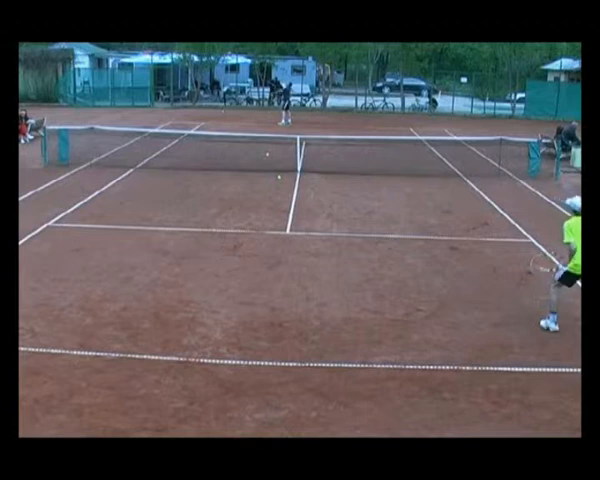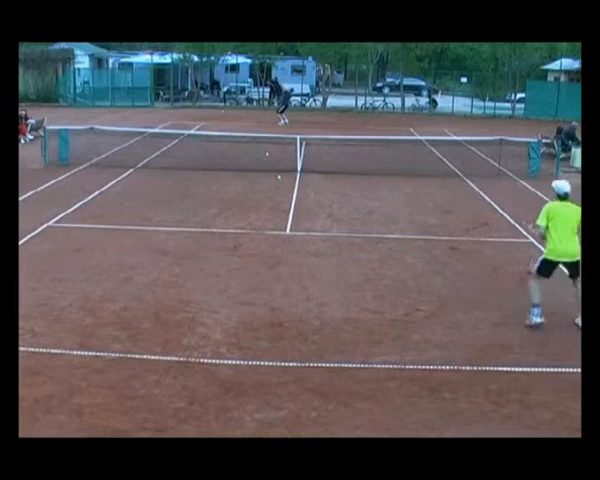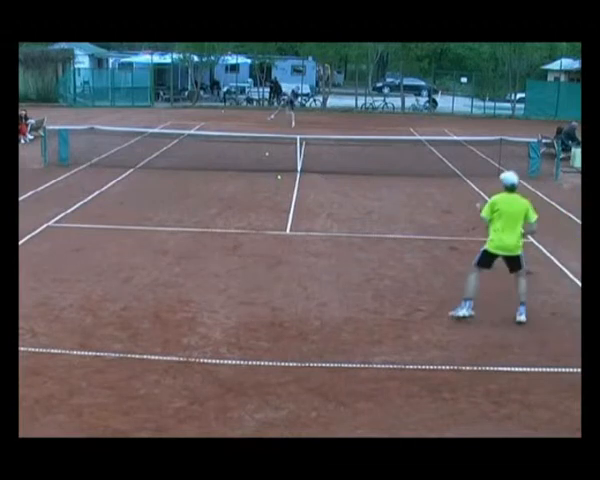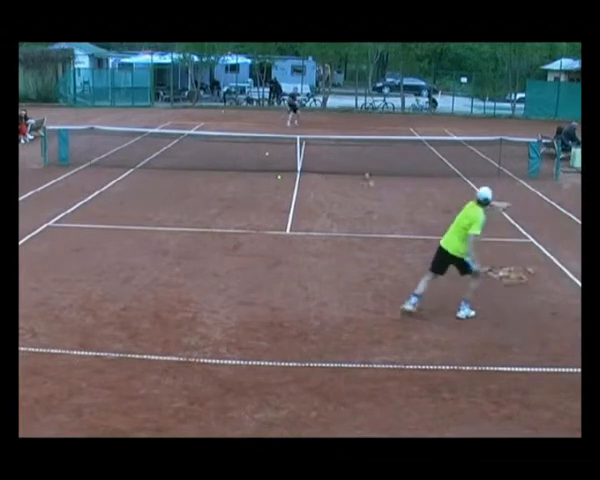
dt=0.5s
person 1, frame 1
left shoulder: (569, 224)
left elbow: (572, 248)
left wrist: (570, 262)
left hip: (577, 266)
left knee: (555, 286)
left ankle: (552, 321)
person 1, frame 2
left shoulder: (549, 208)
right shoulder: (577, 210)
left elbow: (541, 232)
right elbow: (581, 233)
left wrist: (544, 236)
left hip: (554, 254)
right hip: (574, 254)
left knee: (534, 279)
right knee: (577, 282)
left ankle: (536, 314)
right ankle: (580, 317)
person 1, frame 3
left shoulder: (495, 200)
right shoulder: (525, 203)
left elbow: (484, 221)
right elbow: (533, 228)
left hip: (494, 245)
right hip: (513, 247)
left knee: (474, 271)
right knee: (521, 276)
left ankle: (466, 307)
right ankle: (521, 312)
person 1, frame 4
left shoulder: (471, 205)
right shoulder: (480, 217)
right elbow: (470, 239)
left wrist: (497, 204)
right wrist: (475, 263)
left hip: (445, 246)
right hip: (459, 252)
left knee: (429, 277)
right knee: (477, 276)
left ankle: (412, 302)
right ankle: (463, 308)
